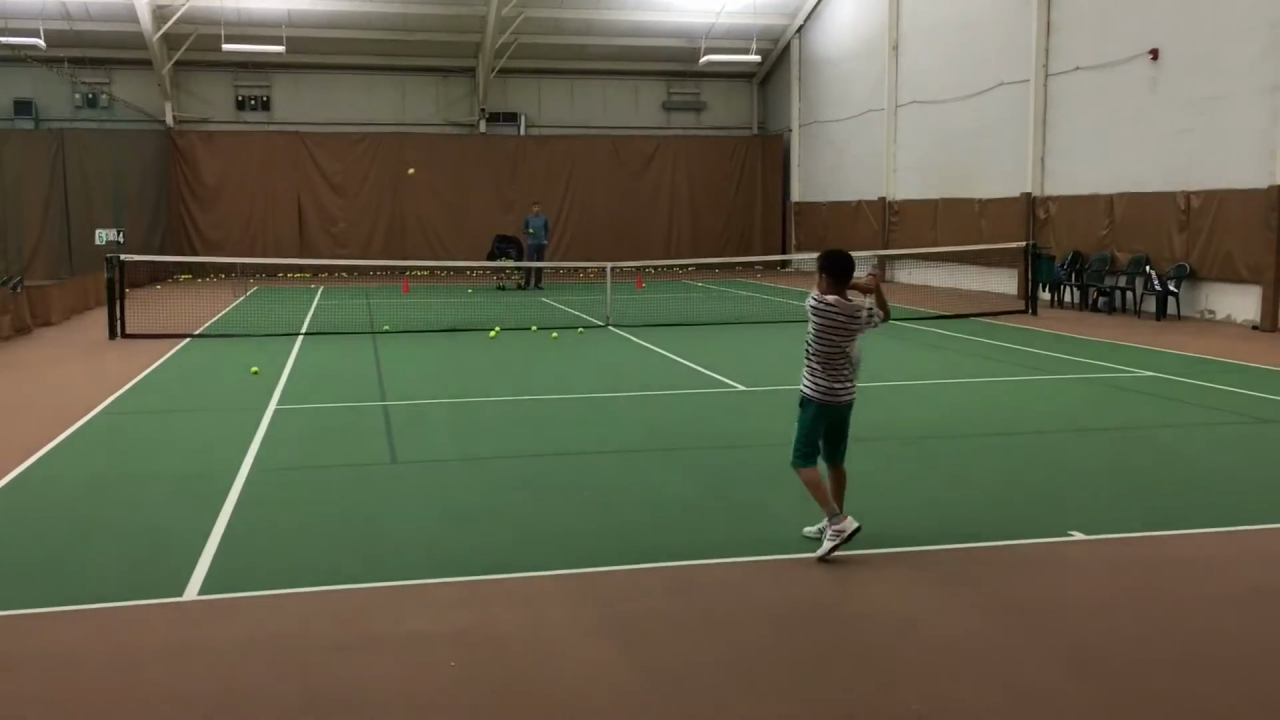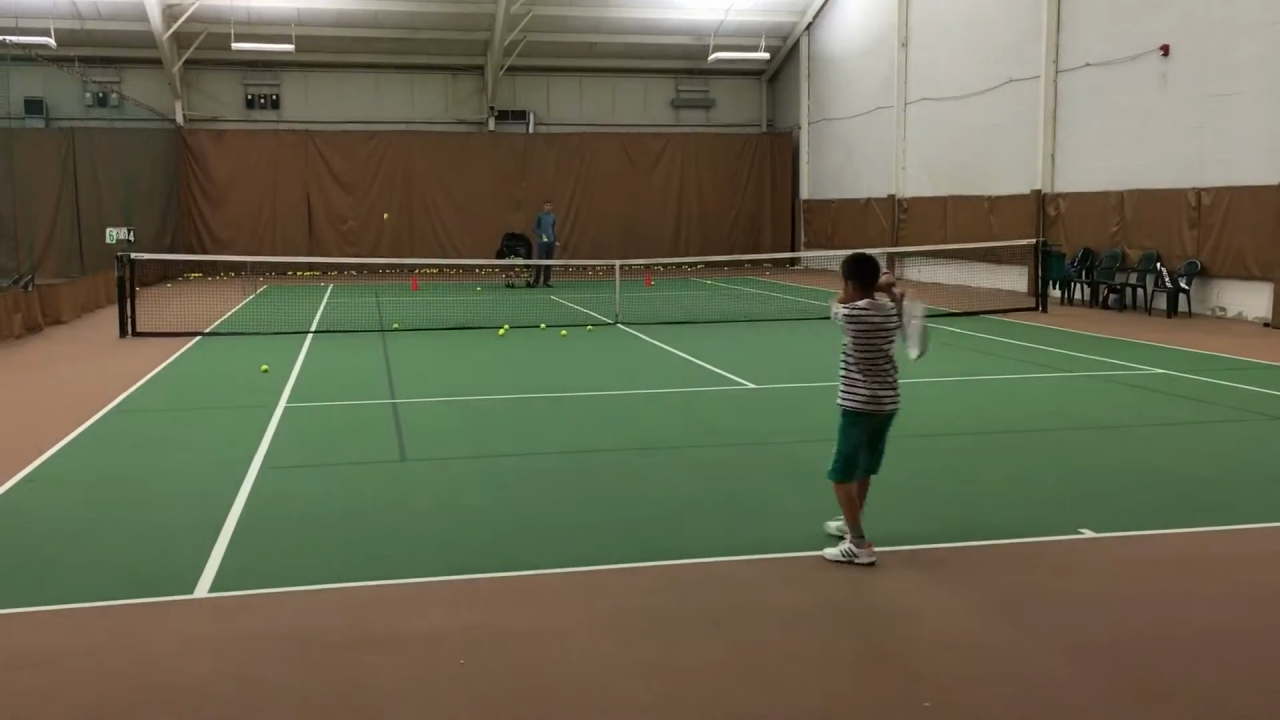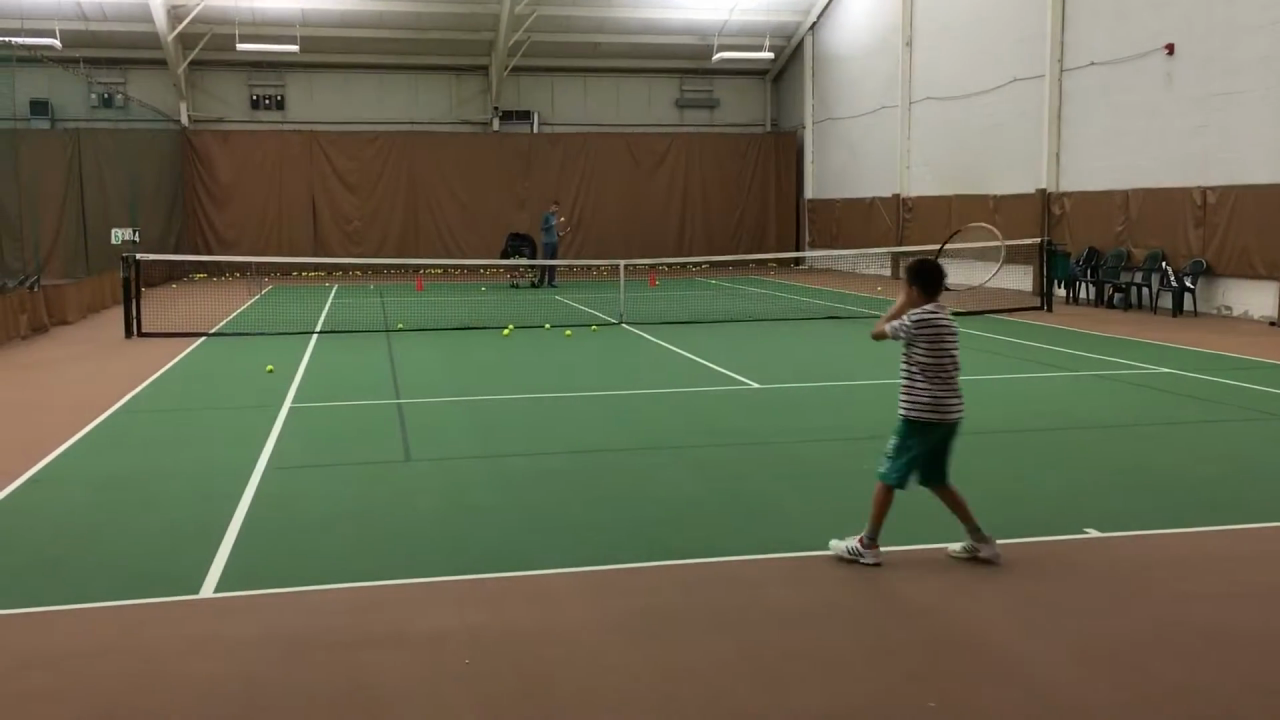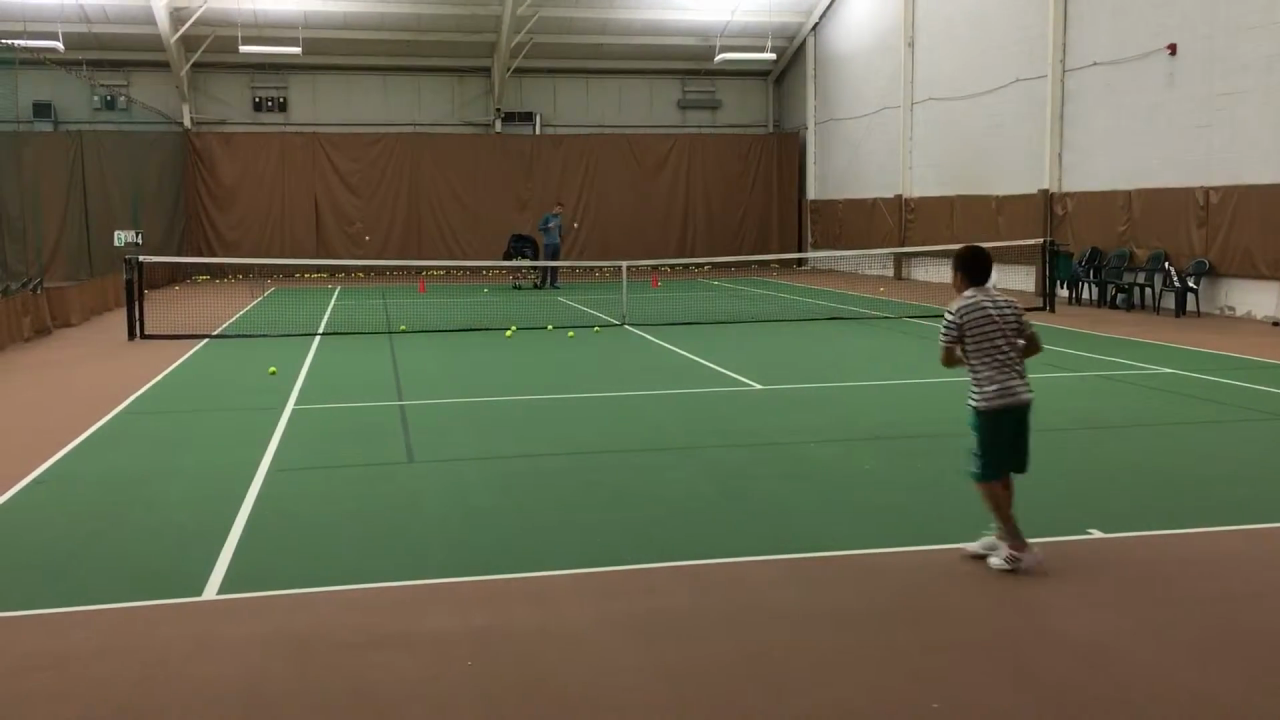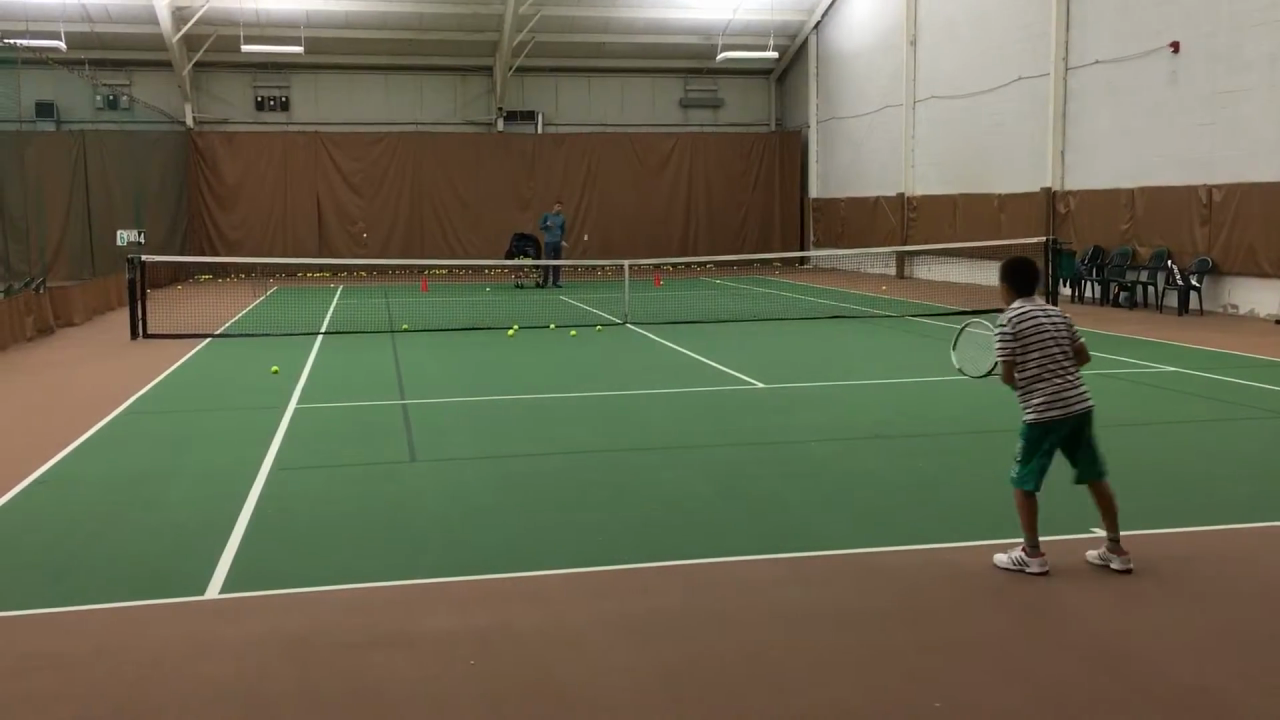
dt=0.3s
person 1, frame 1
left shoulder: (817, 305)
right shoulder: (861, 313)
left elbow: (821, 291)
right elbow: (884, 314)
left wrist: (858, 286)
right wrist: (875, 288)
left hip: (817, 395)
right hip: (844, 395)
left knee: (804, 461)
right knee: (835, 461)
left ankle: (839, 521)
right ankle: (834, 521)
person 1, frame 2
left shoulder: (851, 314)
right shoulder: (892, 313)
left elbow: (838, 301)
left wrist: (876, 287)
right wrist: (888, 289)
left hip: (858, 404)
right hip: (888, 403)
left knee: (841, 474)
right knee: (863, 468)
left ankle: (859, 545)
right ankle: (851, 523)
person 1, frame 3
left shoulder: (916, 320)
right shoulder: (945, 319)
left elbow: (877, 331)
left wrist: (899, 306)
left hip: (922, 415)
right hip: (948, 412)
left knee: (888, 477)
right knee: (935, 480)
left ankle: (867, 545)
right ankle: (980, 540)
person 1, frame 4
left shoulder: (959, 309)
right shoulder: (1009, 303)
left elbow: (947, 359)
right elbow: (1034, 346)
left hip: (990, 401)
right hip: (1019, 396)
left knee: (986, 475)
right knee: (1001, 469)
left ankle: (1018, 547)
right ankle: (1004, 536)
person 1, frame 5
left shoulder: (1009, 320)
right shoulder: (1057, 314)
left elbow: (1008, 376)
right elbow: (1084, 356)
left wrist: (1020, 384)
left hip: (1044, 412)
right hip: (1079, 404)
left knee: (1023, 483)
right knee: (1094, 477)
left ankle: (1032, 554)
right ankle: (1115, 550)
